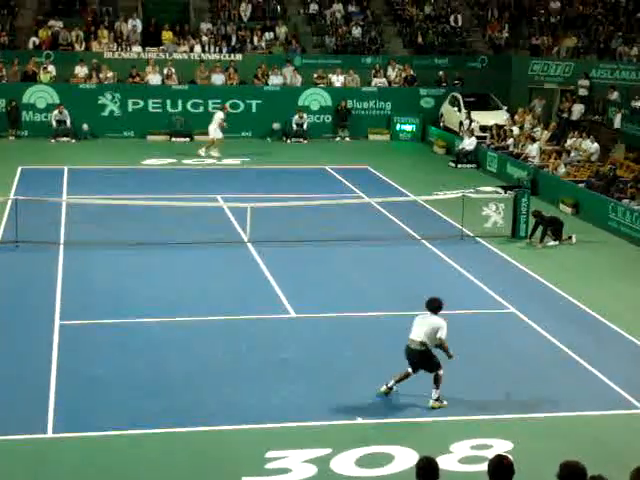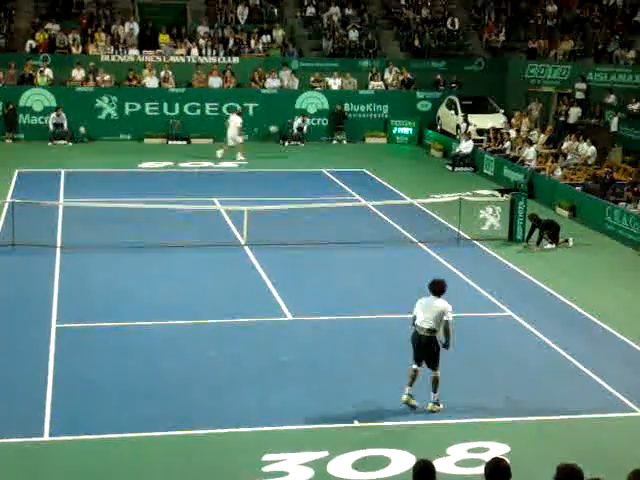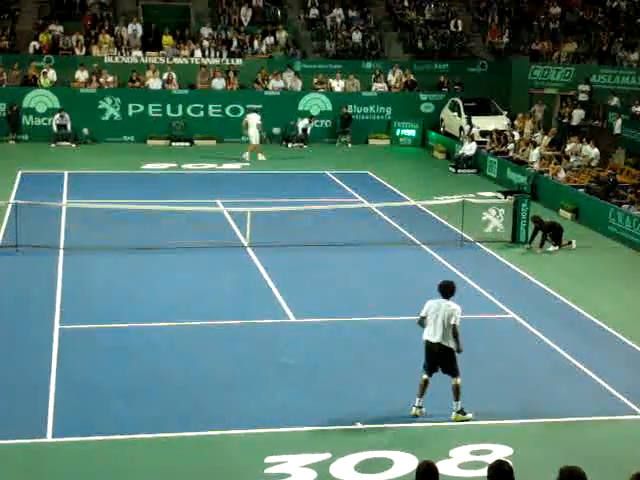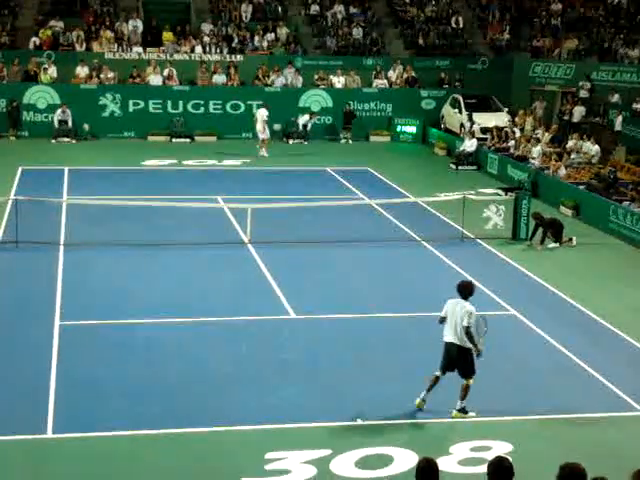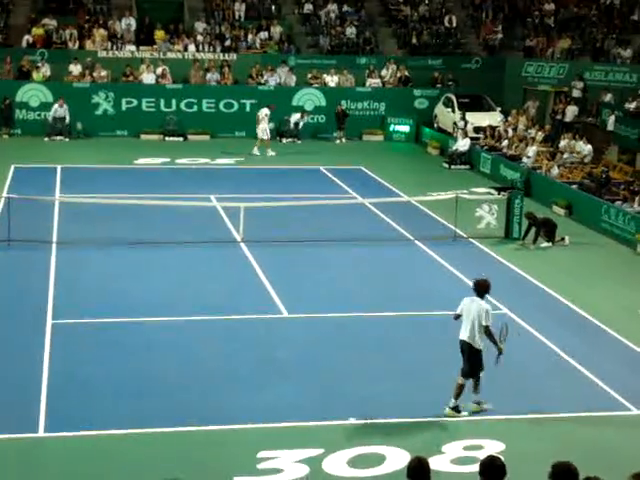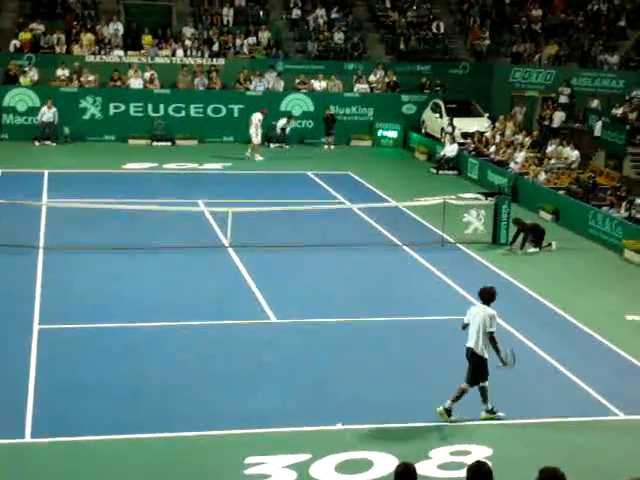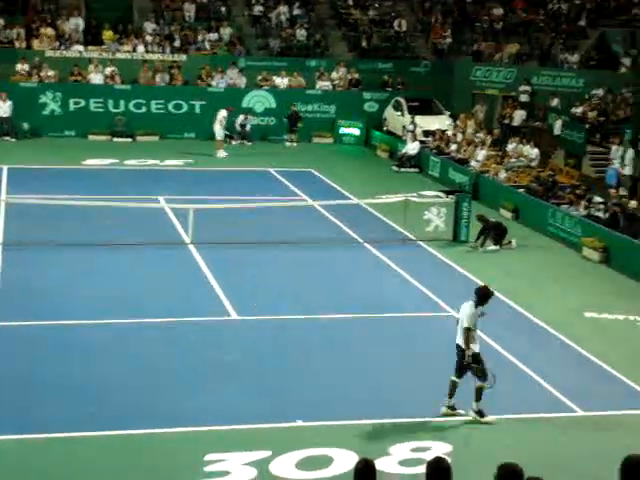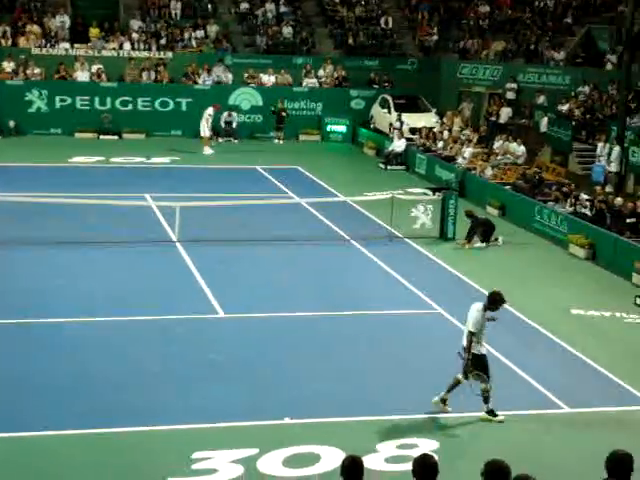
dt=0.3s
person 1, frame 1
left shoulder: (418, 318)
right shoulder: (441, 323)
right elbow: (441, 342)
right wrist: (448, 353)
left hip: (409, 349)
right hip: (421, 352)
left knee: (413, 369)
right knee: (438, 369)
left ankle: (388, 386)
right ankle: (435, 399)
person 1, frame 2
left shoulder: (421, 301)
right shoulder: (446, 306)
left elbow: (413, 320)
right elbow: (446, 326)
right wrist: (447, 342)
left hip: (416, 335)
right hip: (430, 339)
left knee: (416, 365)
right knee: (435, 370)
left ankle: (408, 394)
right ankle: (434, 403)
person 1, frame 3
left shoulder: (430, 303)
right shoulder: (455, 308)
left elbow: (420, 322)
right elbow: (454, 330)
right wrist: (458, 345)
left hip: (429, 343)
right hip: (444, 346)
left knee: (426, 374)
right knee: (455, 377)
left ankle: (417, 406)
right ankle: (457, 411)
person 1, frame 4
left shoulder: (450, 303)
right shoulder: (469, 309)
left elbow: (441, 320)
right elbow: (467, 331)
right wrist: (476, 347)
left hip: (448, 343)
right hip: (462, 346)
left knee: (441, 372)
right knee: (468, 378)
left ankle: (422, 398)
right ankle: (459, 409)
person 1, frame 5
left shoulder: (466, 301)
right shoulder: (485, 307)
left elbow: (456, 317)
right elbow: (487, 330)
right wrist: (497, 345)
left hip: (463, 340)
right hip: (473, 344)
left knee: (477, 371)
right knee: (465, 376)
left ankle: (476, 402)
right ankle: (452, 407)
person 1, frame 6
left shoulder: (473, 309)
right shoulder: (491, 314)
left elbow: (464, 327)
right elbow: (491, 337)
right wrist: (500, 355)
left hip: (470, 348)
right hip: (479, 351)
left knee: (483, 380)
right knee: (469, 383)
left ankle: (488, 409)
right ankle: (446, 407)
person 1, frame 7
left shoulder: (467, 305)
right shoulder: (472, 311)
right elbow: (466, 333)
left wrist: (477, 315)
right wrist: (468, 352)
left hip: (460, 345)
right hip: (469, 349)
left knee: (457, 375)
right knee: (483, 378)
left ankle: (449, 406)
right ankle: (477, 410)
person 1, frame 8
left shoulder: (477, 305)
right shoulder: (478, 316)
right elbow: (470, 337)
left wrist: (488, 319)
right wrist: (468, 357)
left hip: (477, 348)
right hip: (476, 350)
left knee: (464, 375)
right knee: (485, 379)
left ankle: (442, 398)
right ankle: (488, 411)
